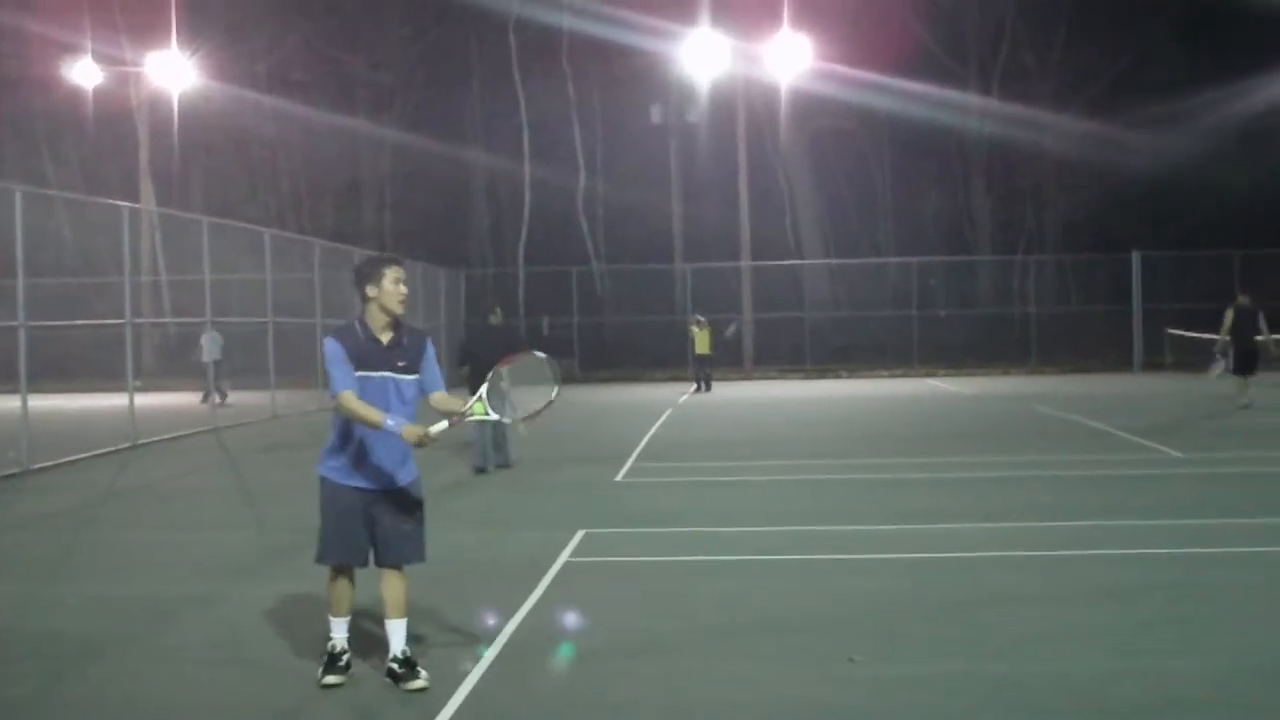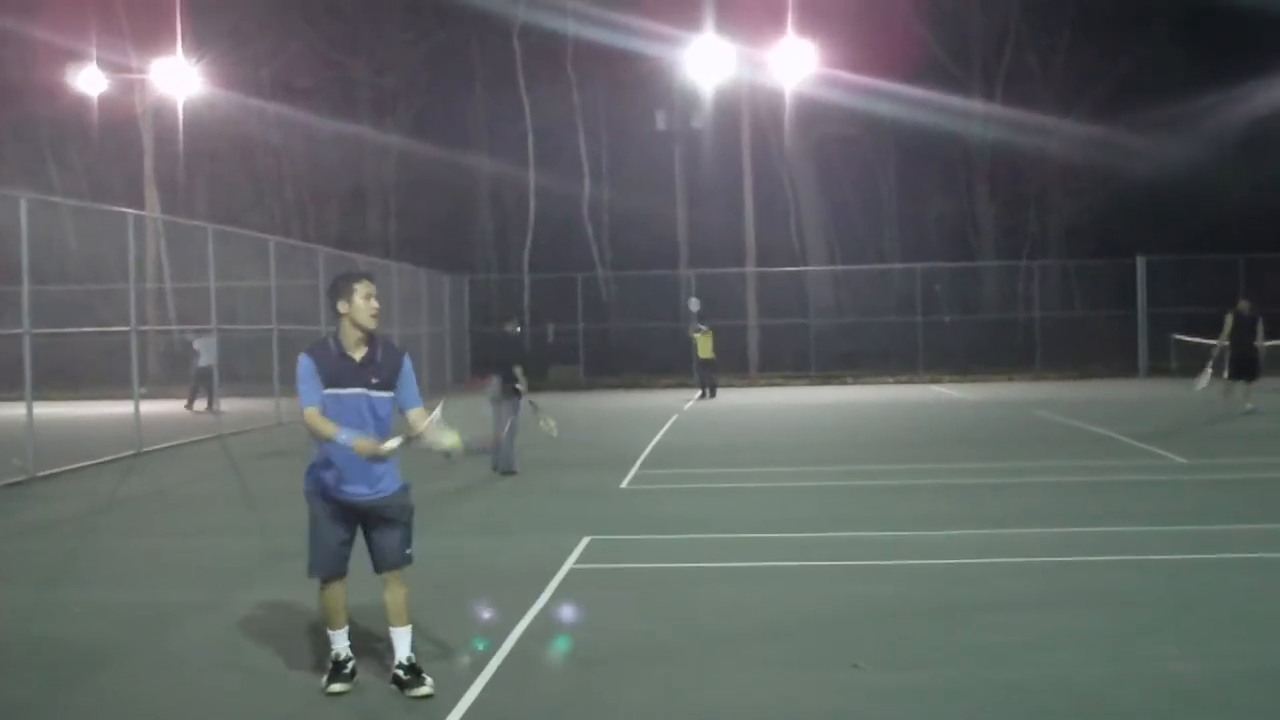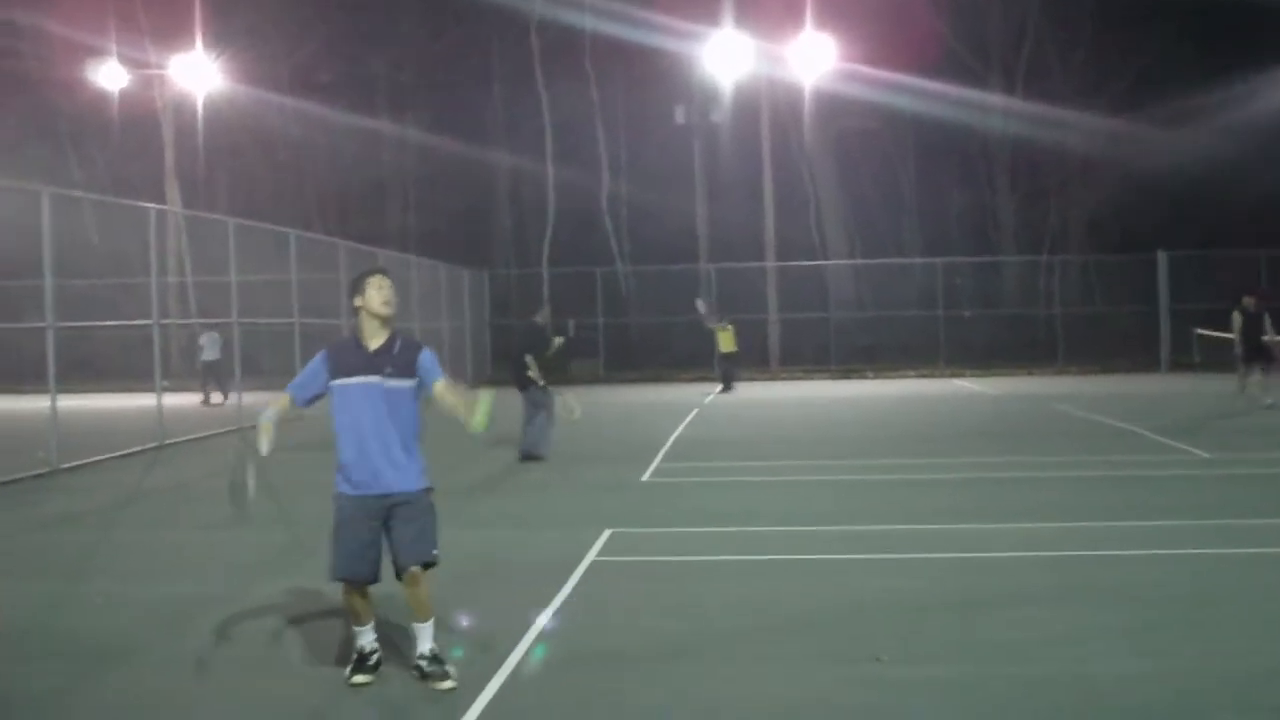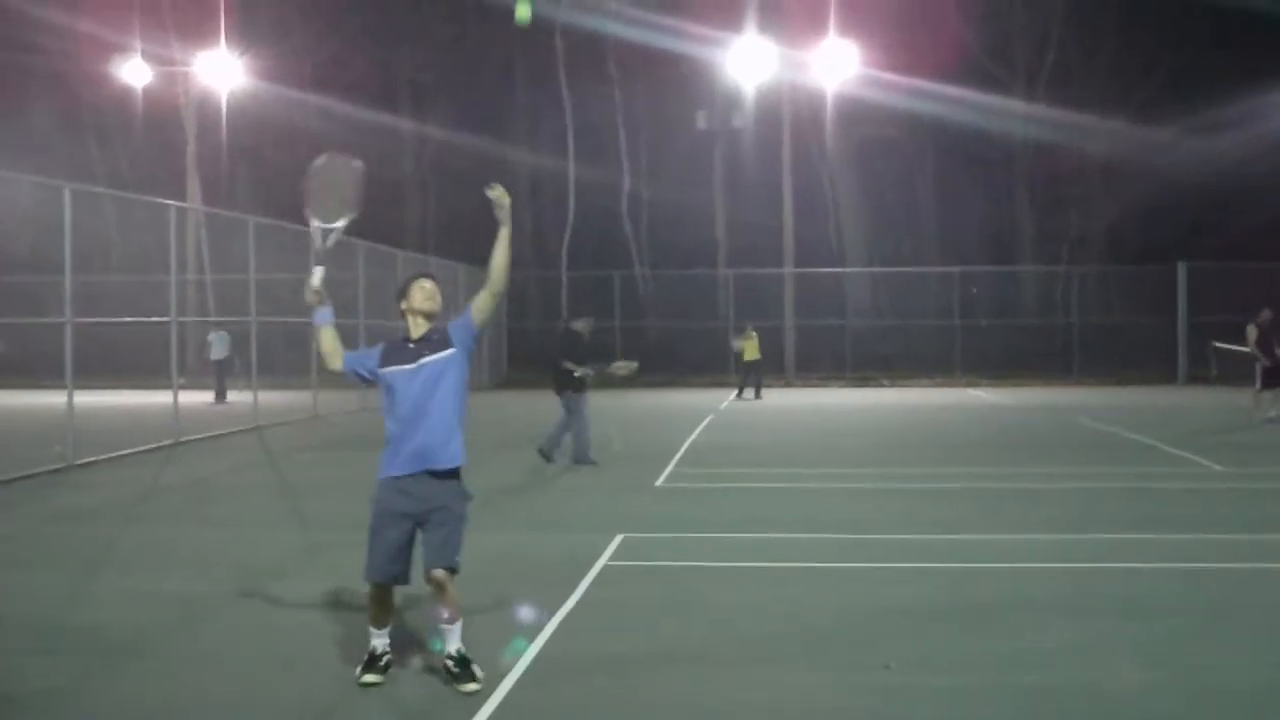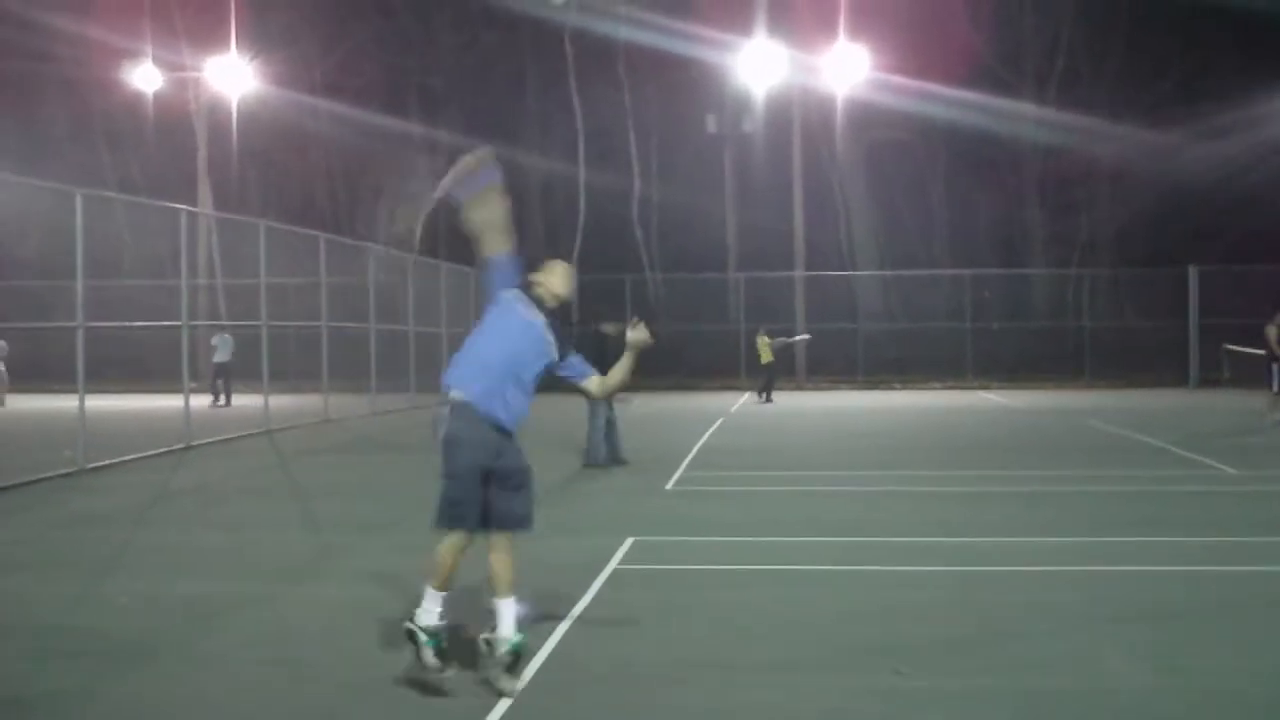
dt=0.4s
person 1, frame 1
left shoulder: (418, 343)
right shoulder: (339, 342)
left elbow: (436, 395)
right elbow: (348, 403)
left wrist: (464, 407)
right wrist: (398, 425)
left hip: (397, 477)
right hip: (345, 475)
left knee: (394, 564)
right knee: (341, 565)
left ankle: (398, 655)
right ankle: (338, 647)
person 1, frame 2
left shoulder: (395, 359)
right shoulder: (313, 359)
left elbow: (414, 413)
right elbow: (312, 418)
right wrist: (352, 440)
left hip: (384, 488)
right hip: (330, 490)
left knee: (394, 571)
right knee: (331, 575)
left ankle: (403, 661)
right ankle: (341, 656)
person 1, frame 3
left shoulder: (415, 354)
right shoulder: (333, 358)
left elbow: (441, 390)
right elbow: (292, 398)
left wrist: (463, 402)
right wrist: (268, 418)
left hip: (408, 487)
right hip: (355, 491)
left knee: (415, 570)
right knee: (353, 580)
left ankle: (426, 652)
right ankle: (367, 648)
person 1, frame 4
left shoulder: (457, 338)
right shoulder: (385, 356)
left elbow: (495, 287)
right elbow: (336, 361)
left wrist: (504, 223)
right wrist: (322, 311)
left hip: (443, 484)
right hip: (395, 483)
left knee: (440, 575)
right knee: (381, 581)
left ankle: (454, 653)
right ankle: (379, 648)
person 1, frame 5
left shoulder: (556, 345)
right shoulder: (509, 293)
left elbow: (602, 388)
right elbow: (492, 232)
left wrist: (631, 351)
right wrist: (484, 182)
left hip: (501, 435)
right hip: (468, 417)
left knee: (503, 534)
right knee: (459, 528)
left ankle: (503, 639)
right ankle: (427, 623)
person 2, frame 1
left shoulder: (473, 337)
right shoulder: (503, 335)
left elbow: (463, 362)
right elbow: (504, 360)
left hip: (477, 385)
left knee: (480, 425)
right knee: (499, 423)
left ankle: (480, 462)
right ankle: (501, 459)
person 2, frame 2
left shoulder: (498, 341)
right shoulder: (514, 340)
left elbow: (496, 364)
right elbow: (516, 363)
right wrist: (522, 381)
left hip: (497, 388)
right hip: (510, 388)
left knee: (499, 424)
right knee: (508, 426)
left ankle: (498, 460)
right ankle: (505, 465)
person 2, frame 3
left shoulder: (529, 330)
right shoulder: (536, 331)
left elbow: (542, 353)
right elbow: (527, 353)
left wrist: (554, 345)
right wrist: (534, 371)
left hip: (524, 379)
right hip: (532, 379)
left knee: (530, 415)
right knee: (547, 410)
left ankle: (526, 451)
right ankle: (533, 448)
person 2, frame 4
left shoulder: (577, 336)
right shoulder: (570, 337)
right elbow: (562, 360)
right wrist: (579, 369)
left hip: (572, 385)
right hip: (570, 384)
left knee: (570, 418)
right knee: (580, 419)
left ankle: (547, 448)
right ankle: (581, 456)
person 2, frame 5
left shoulder: (607, 339)
right shoulder: (597, 339)
left knee: (611, 422)
right knee: (597, 423)
left ankle: (614, 456)
right ankle: (592, 459)
